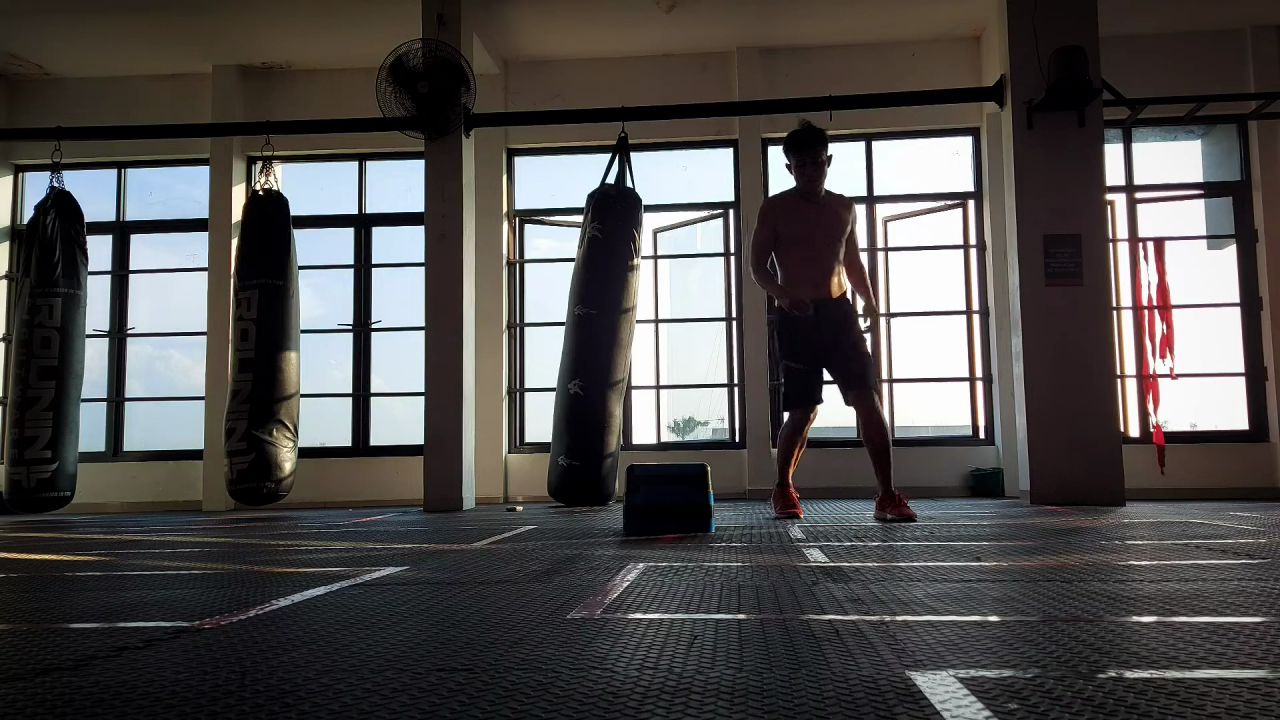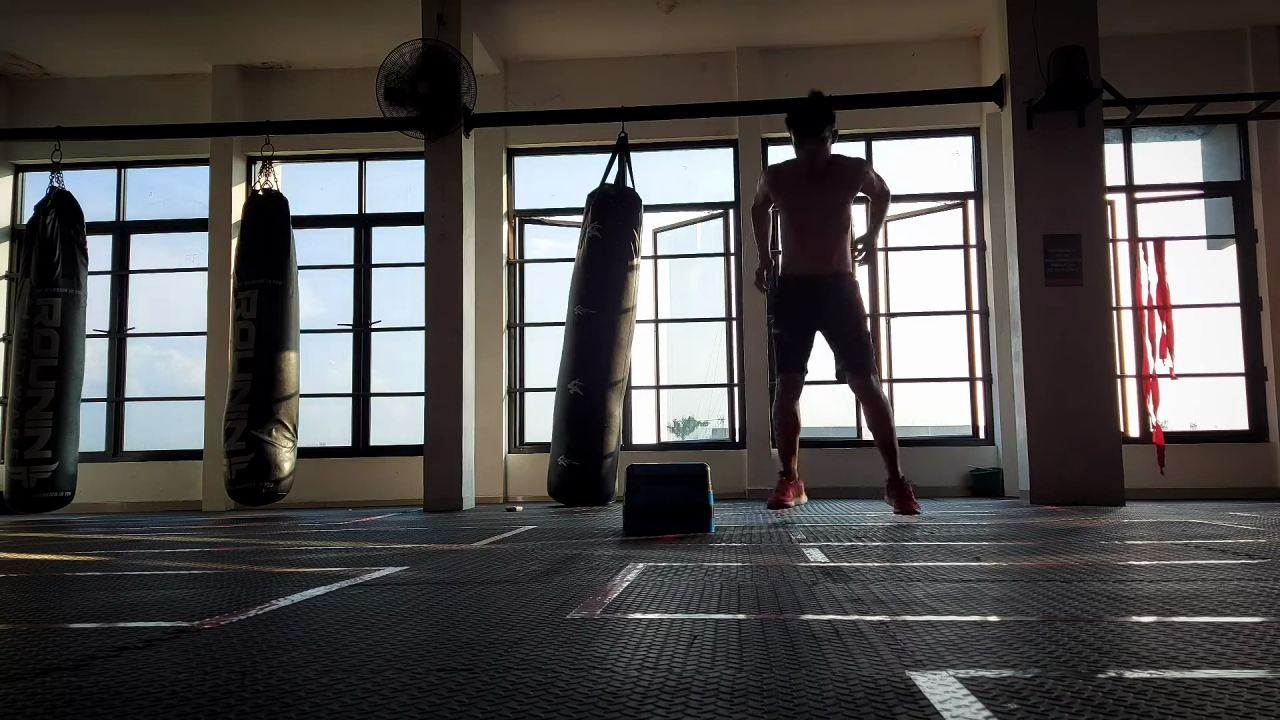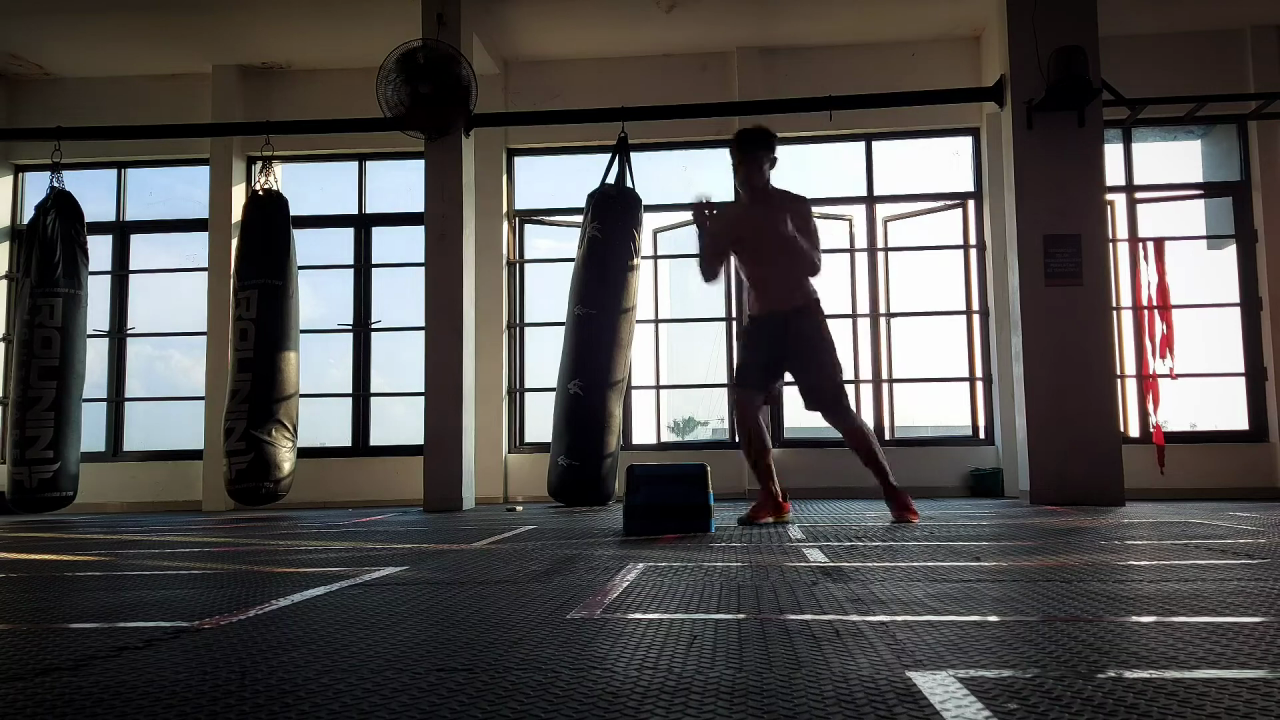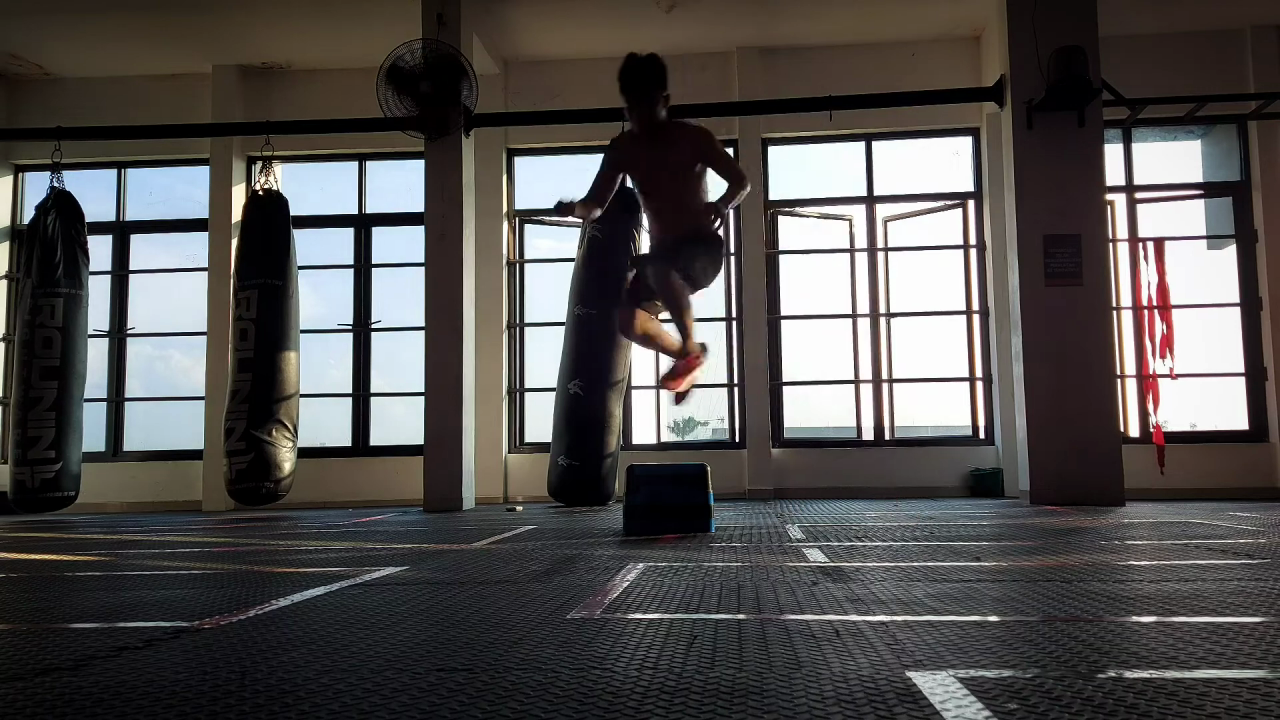
dt=0.3s
person 1, frame 1
left shoulder: (844, 208)
right shoulder: (775, 208)
right elbow: (758, 266)
left wrist: (870, 301)
right wrist: (782, 293)
left hip: (839, 312)
right hip: (797, 317)
left knee: (867, 399)
right knee: (802, 412)
left ankle: (887, 494)
right ankle: (783, 488)
person 1, frame 2
left shoulder: (854, 171)
right shoulder: (776, 177)
left elbow: (883, 197)
right elbow: (758, 210)
left wrist: (872, 236)
right wrist: (764, 259)
left hip: (838, 286)
right hip: (790, 288)
left knee: (866, 383)
right knee: (787, 385)
left ankle: (897, 483)
right ankle: (790, 481)
person 1, frame 3
left shoulder: (793, 206)
right shoulder: (726, 217)
left elbow: (813, 266)
right elbow: (710, 273)
left wrist: (787, 234)
right wrist: (704, 231)
left hip: (803, 318)
right hip: (759, 324)
left knee: (839, 412)
right knee: (745, 404)
left ankle: (892, 490)
right ankle: (771, 498)
person 1, frame 4
left shoulder: (693, 138)
right shoulder: (622, 148)
left elbow: (741, 180)
right elbow: (596, 200)
left wrist: (723, 206)
right wrist: (576, 208)
left hip: (702, 247)
right hip: (664, 251)
left knee: (658, 272)
right knee: (627, 317)
left ankle: (690, 347)
right ankle: (685, 354)
